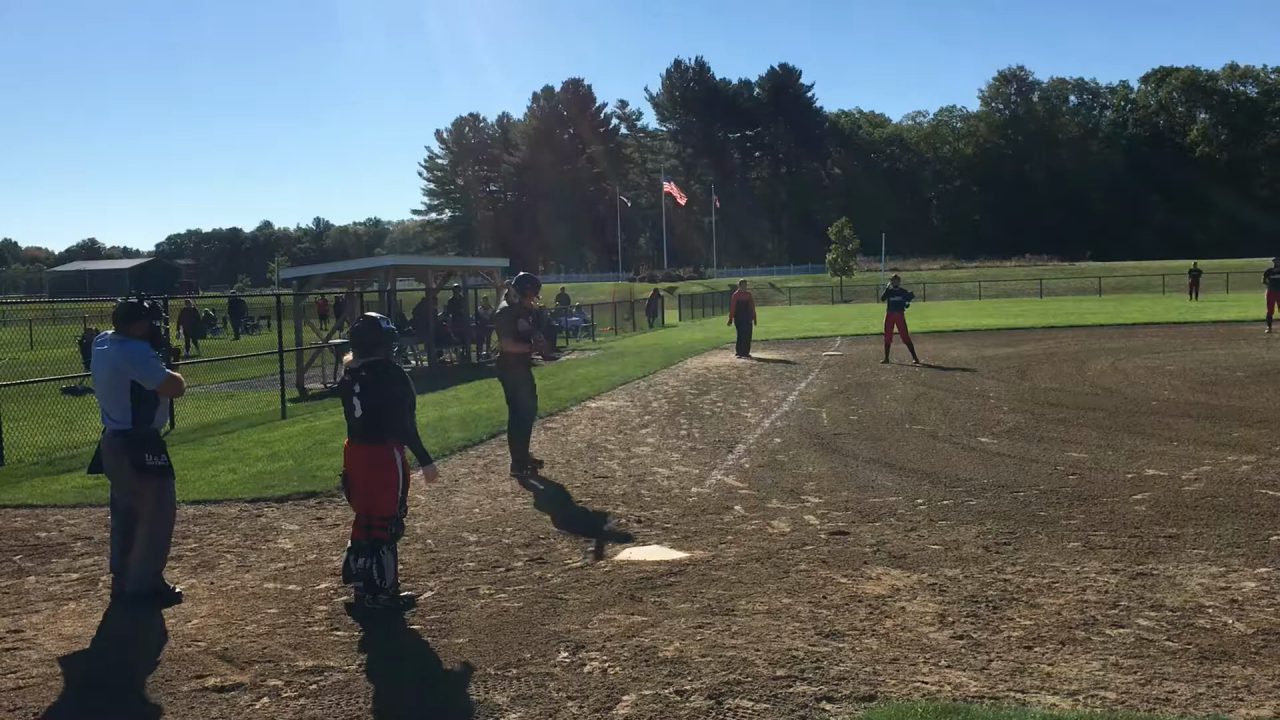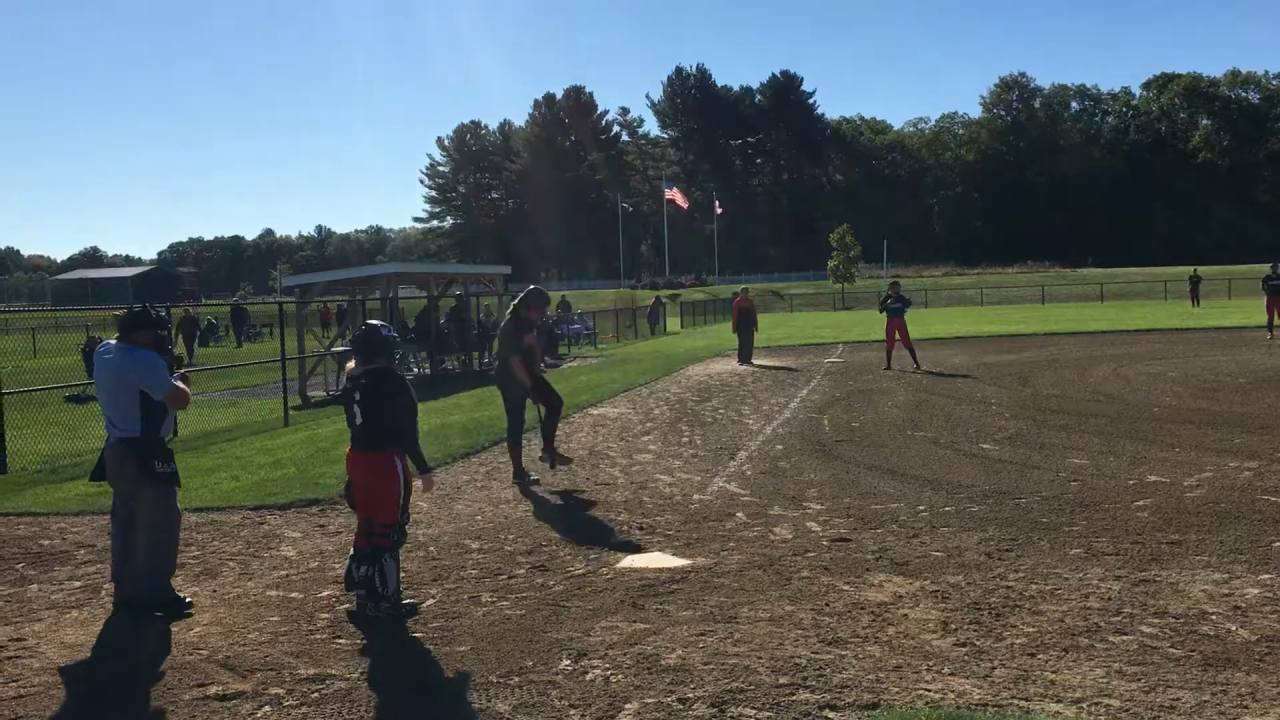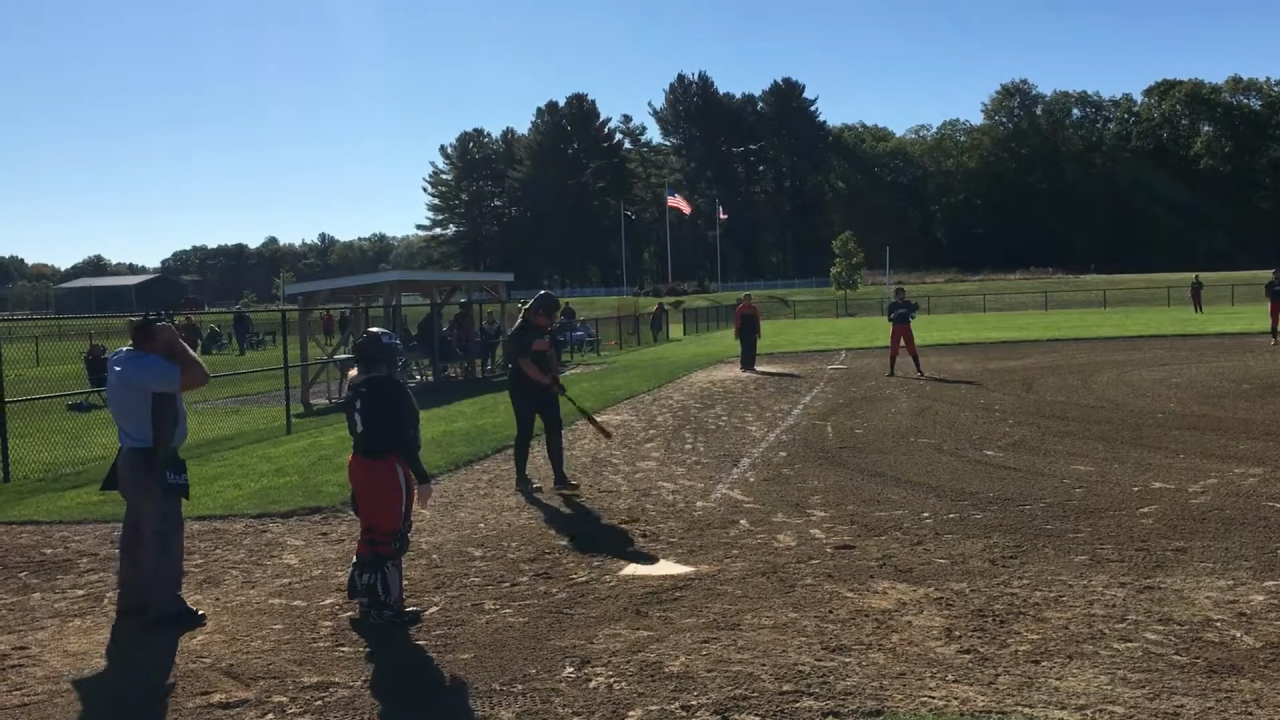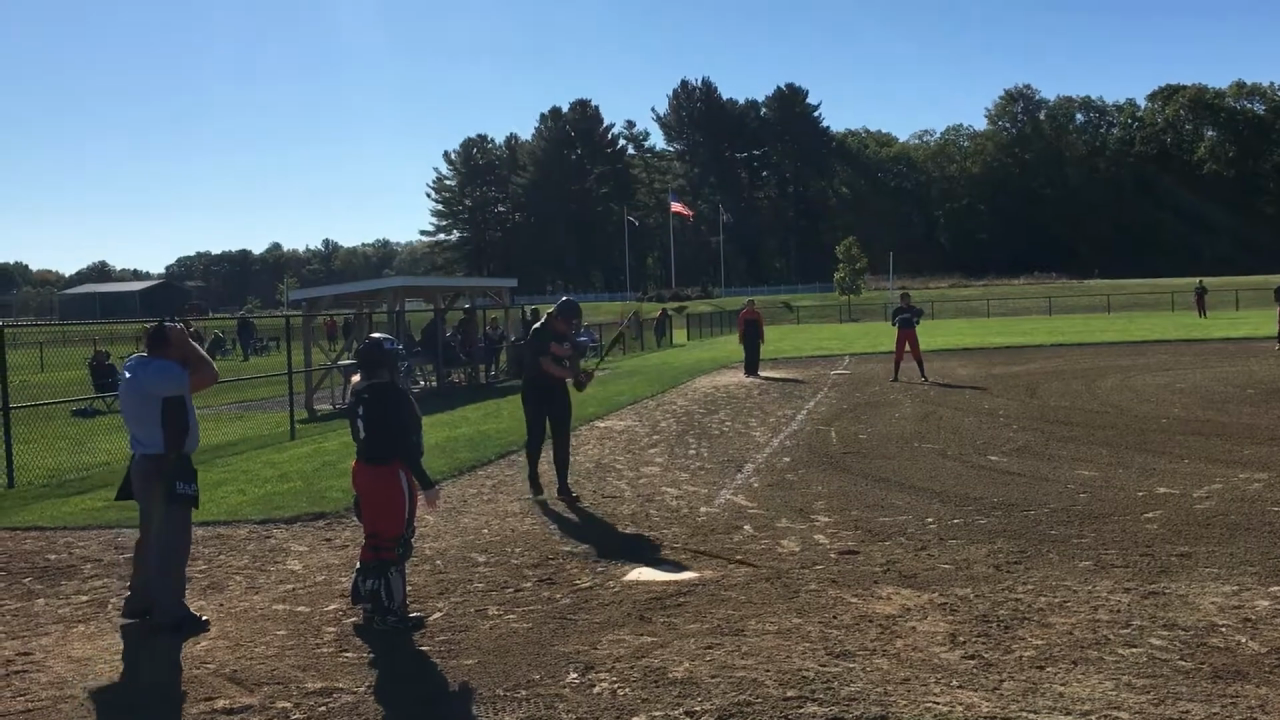
dt=0.3s
person 1, frame 1
left shoulder: (103, 344)
right shoulder: (136, 352)
right elbow: (175, 388)
right wrist: (166, 370)
left hip: (115, 442)
right hip: (138, 444)
left knee: (125, 514)
right knee: (156, 512)
left ankle: (124, 582)
right ankle: (145, 584)
person 1, frame 2
left shoulder: (104, 353)
right shoulder: (143, 360)
right elbow: (179, 400)
left wrist: (142, 340)
right wrist: (179, 381)
left hip: (118, 450)
right hip: (144, 453)
left knee: (126, 522)
right knee: (161, 522)
left ankle: (128, 591)
right ankle: (157, 593)
person 1, frame 3
left shoulder: (119, 360)
right shoulder: (151, 367)
right elbow: (200, 377)
right wrist: (176, 342)
left hip: (132, 458)
right hip: (155, 462)
left knee: (136, 532)
right knee: (165, 534)
left ankle: (132, 598)
right ankle: (166, 606)
person 1, frame 4
left shoulder: (135, 367)
right shoulder: (160, 373)
right elbow: (209, 376)
right wrist: (186, 341)
left hip: (147, 464)
right hip: (166, 469)
left knee: (153, 537)
right knee: (173, 540)
left ankle: (140, 600)
right ankle: (170, 612)
person 2, frame 1
left shoulder: (349, 374)
right shoulder: (390, 374)
left elbow: (353, 417)
right elbow: (402, 423)
right wrist: (424, 460)
left hip: (356, 451)
right hip: (384, 453)
left knee: (365, 519)
right knee: (386, 522)
left ankle: (363, 585)
right ankle: (381, 592)
person 2, frame 2
left shoulder: (352, 381)
right shoulder: (391, 381)
left elbow: (356, 423)
right elbow: (403, 431)
right wrist: (423, 468)
left hip: (359, 458)
right hip: (386, 460)
left knee: (368, 526)
right knee: (389, 529)
left ankle: (365, 593)
right ankle: (384, 599)
person 2, frame 3
left shoulder: (355, 389)
right shoulder: (391, 390)
left elbow: (359, 431)
right elbow: (404, 439)
right wrist: (422, 478)
left hip: (361, 465)
right hip: (388, 468)
left knee: (371, 534)
right knee: (391, 537)
left ankle: (368, 600)
right ankle: (387, 607)
person 2, frame 4
left shoulder: (359, 394)
right shoulder: (393, 395)
left elbow: (363, 437)
right elbow: (405, 445)
right wrist: (426, 483)
left hip: (365, 471)
right hip: (390, 474)
left knee: (375, 540)
right knee: (394, 543)
left ankle: (371, 605)
right ankle: (390, 613)
person 3, frame 1
left shoulder: (526, 310)
right shoulder: (505, 313)
left elbow: (532, 334)
right elbow: (507, 345)
left wrist: (538, 342)
right wrist: (532, 347)
left hip: (522, 366)
right hip: (510, 368)
left knee: (529, 410)
right knee: (518, 413)
left ankle: (523, 456)
right ankle: (517, 464)
person 3, frame 2
left shoulder: (531, 322)
right shoulder: (511, 327)
right elbow: (514, 362)
left wrist: (537, 373)
right wrist: (530, 387)
left hip: (528, 374)
right hip: (510, 378)
left knee: (555, 403)
right knee: (516, 423)
left ankle: (549, 450)
right ankle: (518, 471)
person 3, frame 3
left shoulder: (545, 328)
right shoulder: (521, 332)
left elbow: (550, 353)
right elbow: (526, 365)
left wrist: (555, 378)
right wrist: (549, 383)
left hip: (542, 382)
right hip: (522, 385)
left knee: (554, 427)
right knee: (525, 431)
left ankle: (559, 478)
right ankle: (521, 478)
person 3, frame 4
left shoulder: (569, 335)
right shoulder: (539, 332)
left elbow: (573, 361)
right elbow: (547, 365)
left wrist: (579, 377)
right wrist: (576, 377)
left hip: (559, 388)
right hip: (535, 389)
left knee: (562, 437)
right knee: (536, 435)
left ankle: (563, 486)
right ankle: (533, 475)
